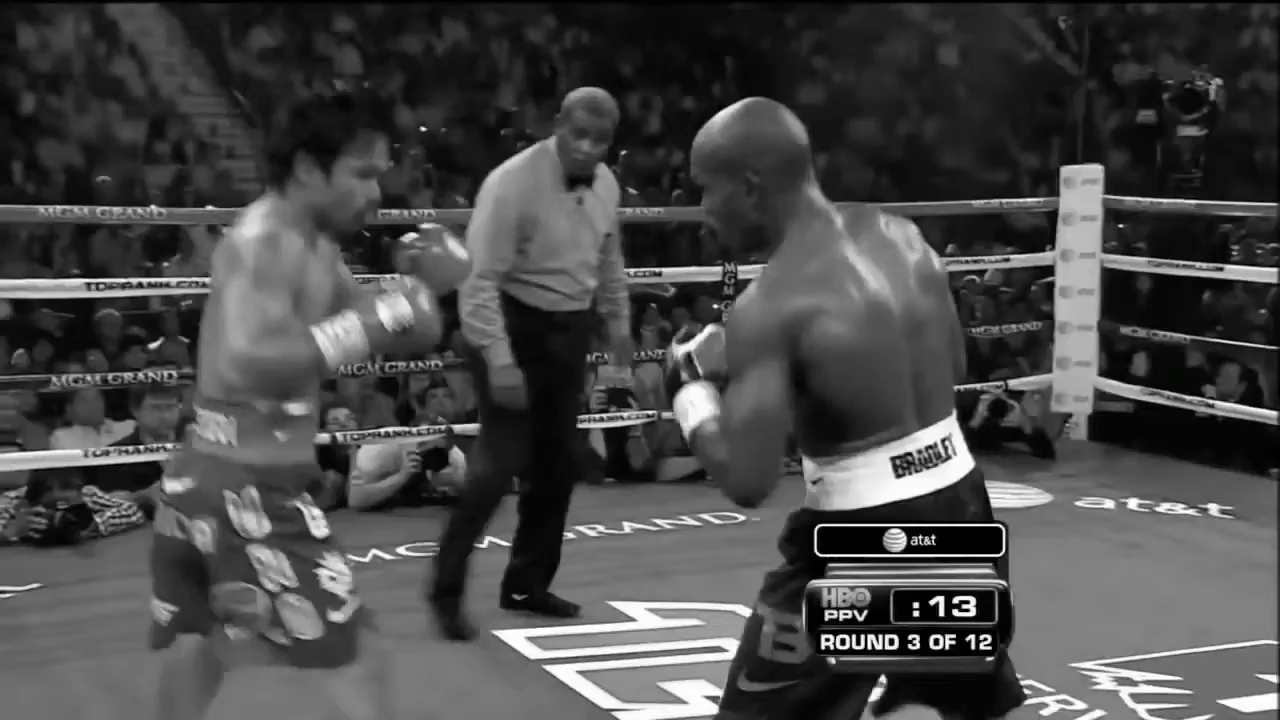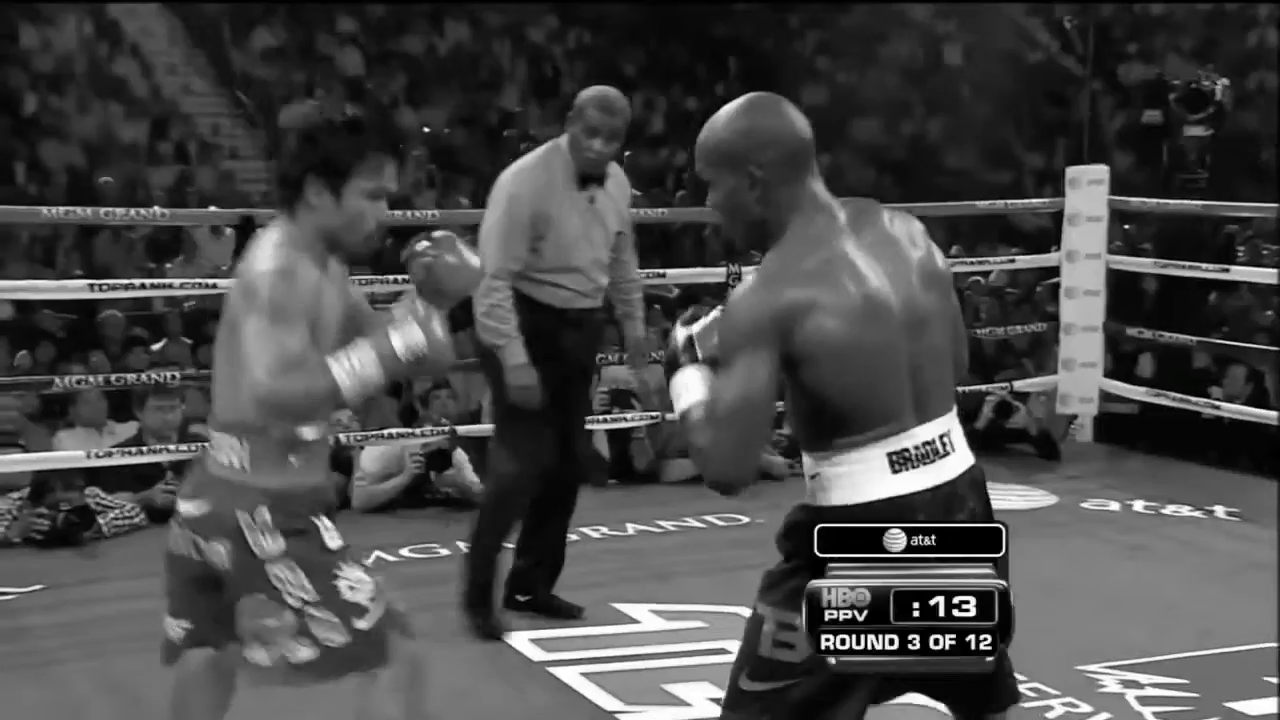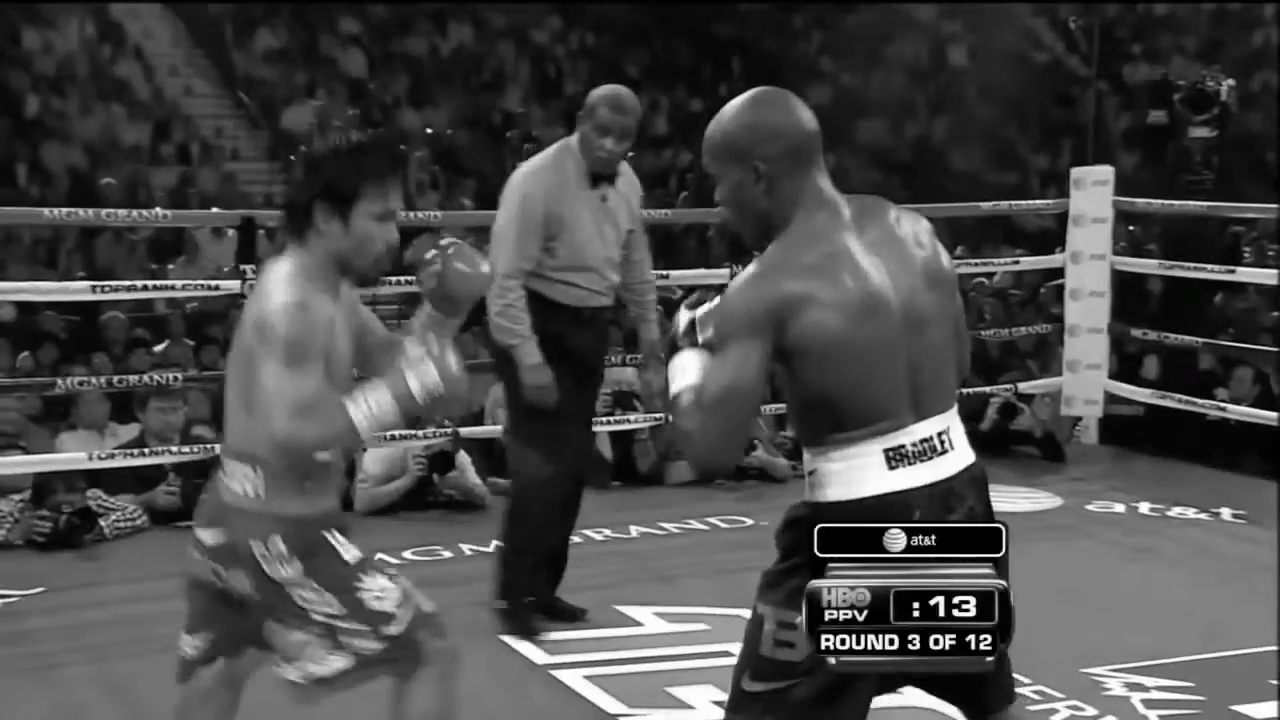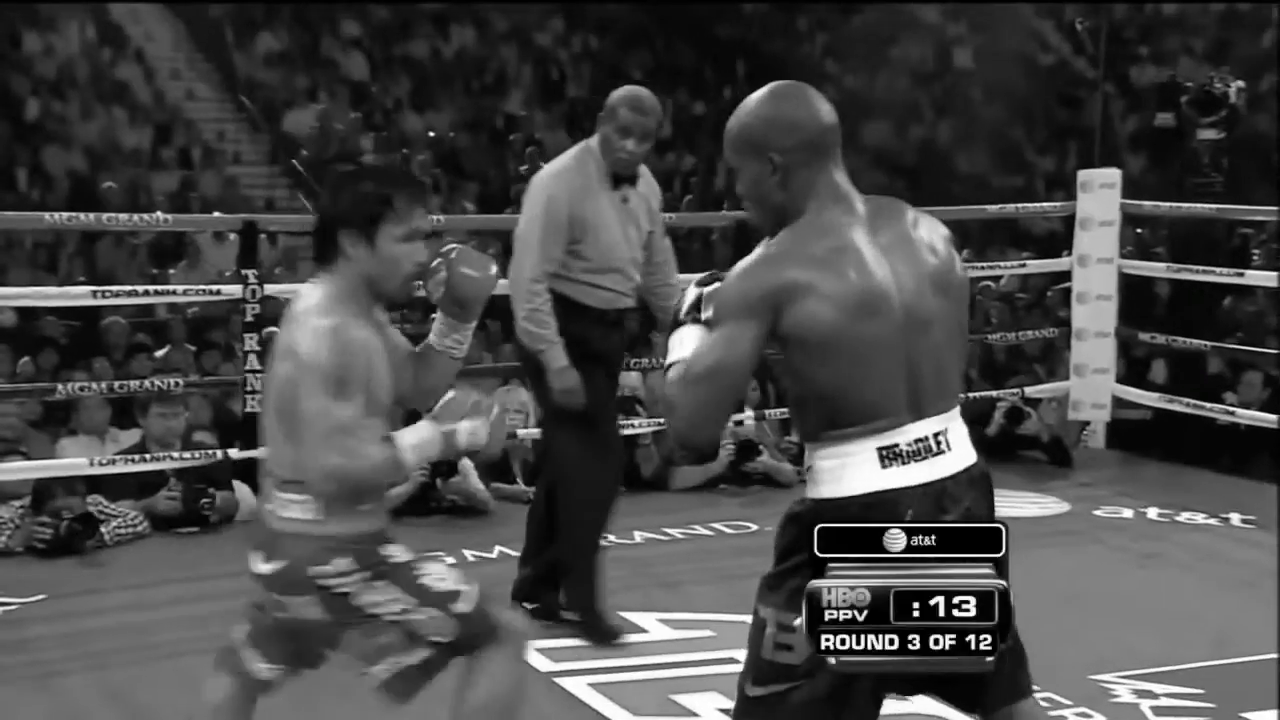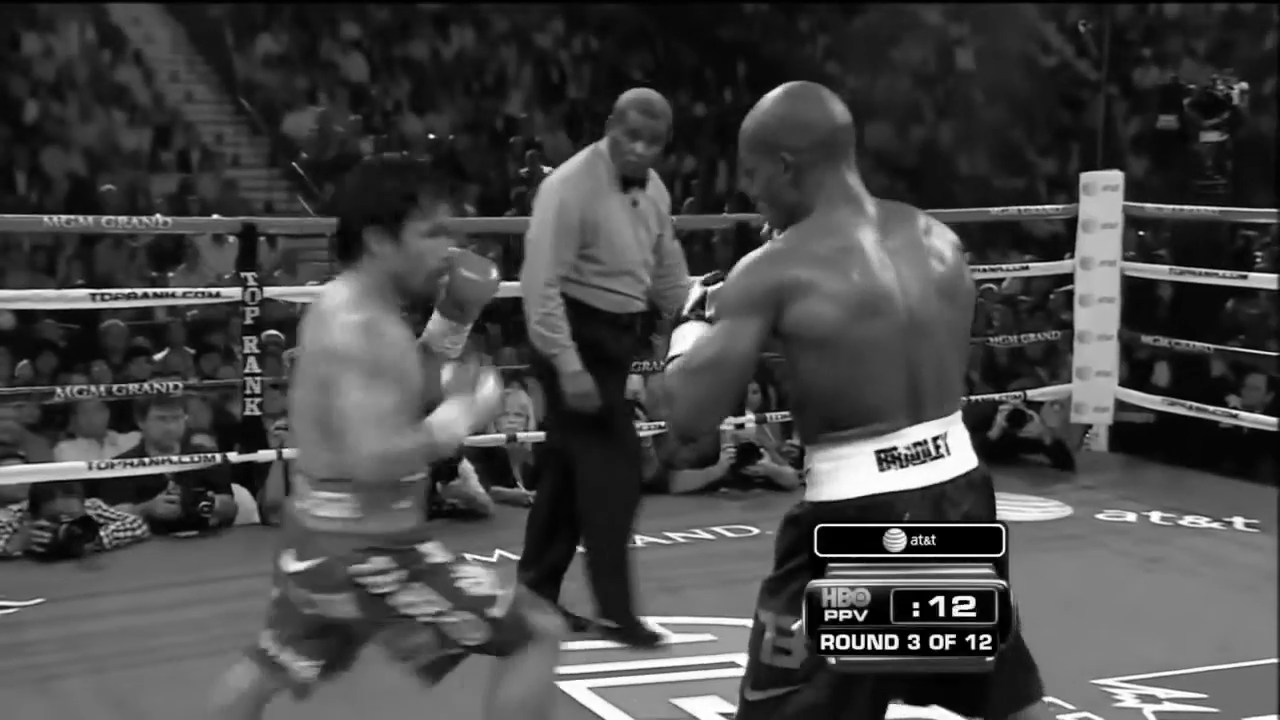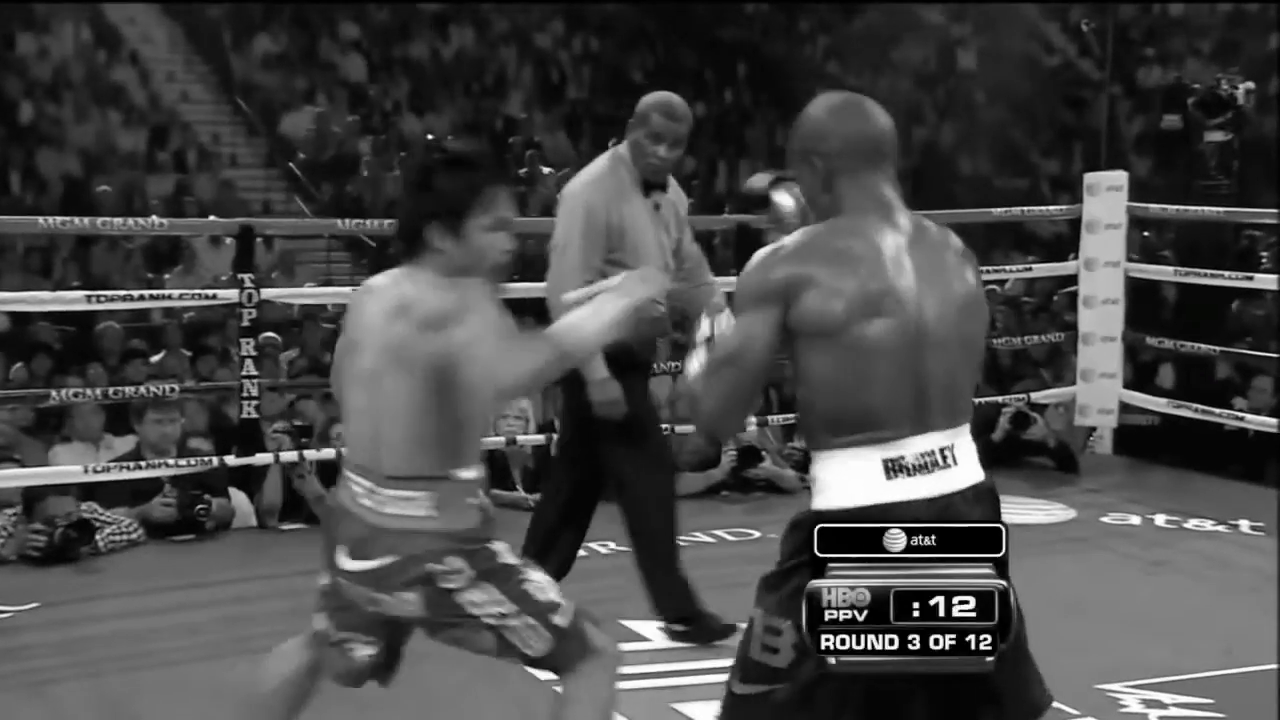
dt=0.4s
person 1, frame 1
left shoulder: (770, 306)
right shoulder: (902, 237)
left elbow: (747, 481)
left wrist: (693, 382)
left hip: (864, 532)
right hip: (958, 501)
person 1, frame 2
left shoulder: (767, 298)
right shoulder: (907, 233)
left elbow: (727, 469)
left wrist: (690, 365)
left hip: (862, 528)
right hip: (958, 498)
person 1, frame 3
left shoulder: (768, 288)
right shoulder: (913, 231)
left elbow: (711, 451)
left wrist: (692, 347)
left hip: (860, 524)
right hip: (958, 495)
person 1, frame 4
left shoulder: (770, 275)
right shoulder: (929, 234)
left elbow: (692, 430)
left wrist: (691, 323)
left hip: (858, 519)
right hip: (958, 492)
person 1, frame 5
left shoulder: (774, 272)
right shoulder: (938, 239)
left elbow: (690, 417)
left wrist: (692, 320)
left hip: (857, 522)
right hip: (959, 498)
person 1, frame 6
left shoulder: (788, 268)
right shoulder: (957, 257)
left elbow: (718, 417)
left wrist: (708, 347)
left hip: (859, 528)
right hip: (964, 509)
person 2, frame 1
left shoulder: (315, 245)
right shoulder: (263, 241)
left elbow: (358, 324)
right elbow: (249, 360)
left wrist: (419, 289)
right wrist: (375, 321)
left hip: (208, 476)
right hip: (248, 488)
left knee: (203, 637)
right knee: (356, 655)
person 2, frame 2
left shoulder: (319, 265)
right shoulder: (279, 270)
left elbow: (371, 340)
right elbow: (272, 393)
left wrist: (431, 302)
right wrist: (393, 348)
left hip: (219, 495)
right hip: (264, 509)
left knee: (214, 647)
right knee: (393, 657)
person 2, frame 3
left shoulder: (328, 289)
right shoulder: (293, 302)
left elbow: (388, 360)
right elbow: (288, 436)
left wrist: (446, 306)
right wrist: (406, 385)
left hip: (235, 518)
right hip: (275, 531)
left knee: (219, 663)
right knee: (429, 652)
person 2, frame 4
left shoulder: (355, 312)
right shoulder: (329, 333)
left elbow: (420, 386)
right elbow: (337, 472)
left wrist: (459, 315)
right wrist: (445, 436)
left hip: (291, 542)
right hip: (330, 552)
left knee: (250, 671)
right knee: (501, 637)
person 2, frame 5
left shoulder: (339, 302)
right shoulder: (357, 327)
left elbow: (398, 391)
right elbow: (378, 458)
left wrist: (450, 317)
right wrist: (469, 402)
left hip: (312, 535)
right hip: (365, 549)
left knee: (271, 663)
right knee: (537, 637)
person 2, frame 6
left shoulder: (372, 294)
right shoulder: (456, 302)
right elbow: (507, 375)
right wrist: (617, 301)
left hip: (357, 526)
right hip: (433, 546)
left knee: (324, 648)
right knee: (593, 657)
person 3, frame 1
left shoulder: (606, 185)
right shoulder: (513, 183)
left elbow: (609, 266)
right elbow: (479, 278)
left wrist: (620, 329)
right wrist: (499, 361)
left hip: (570, 329)
right hip: (516, 326)
left knee: (559, 463)
right knee: (501, 461)
left ankle: (526, 584)
right ankle: (446, 590)
person 3, frame 2
left shoulder: (617, 185)
right shoulder: (526, 181)
left elbow: (623, 266)
right elbow: (494, 277)
left wrist: (635, 335)
right wrist: (514, 360)
left hip: (582, 328)
right hip: (528, 324)
left knee: (569, 462)
right knee: (523, 460)
left ankle: (531, 585)
right ankle: (478, 594)
person 3, frame 3
left shoulder: (627, 184)
right shoulder: (536, 181)
left elbow: (635, 269)
right elbow: (505, 277)
left wrist: (650, 338)
right wrist: (527, 359)
left hip: (590, 327)
right hip: (539, 325)
left knee: (571, 462)
right knee: (547, 462)
left ankle: (536, 588)
right ankle: (514, 591)
person 3, frame 4
left shoulder: (646, 186)
right shoulder: (560, 182)
left elbow: (658, 269)
right elbow: (529, 279)
right wrist: (555, 362)
left hip: (610, 329)
right hip: (566, 328)
left knee: (572, 461)
right knee: (595, 460)
left ankle: (537, 590)
right ankle: (579, 598)
person 3, frame 5
left shoulder: (653, 189)
right shoulder: (570, 187)
left elbow: (668, 274)
right elbow: (540, 283)
right wrist: (567, 366)
left hip: (617, 335)
right hip: (579, 335)
left knee: (573, 469)
right knee: (614, 466)
left ankle: (533, 594)
right ankle: (616, 610)
person 3, frame 6
left shoulder: (669, 193)
right shoulder: (592, 192)
left elbow: (689, 274)
right elbow: (567, 292)
right wrist: (596, 375)
left hip: (632, 342)
right hip: (600, 345)
left knee: (581, 473)
right knee: (647, 470)
right ankle: (678, 609)
